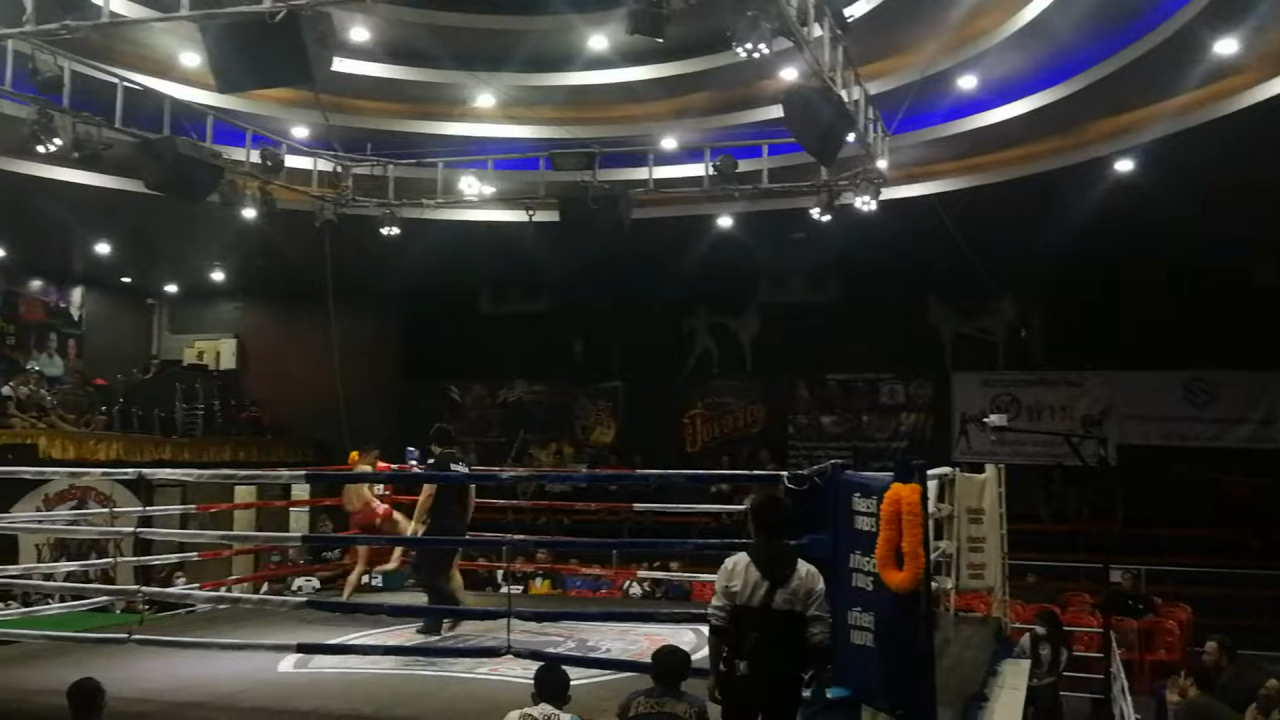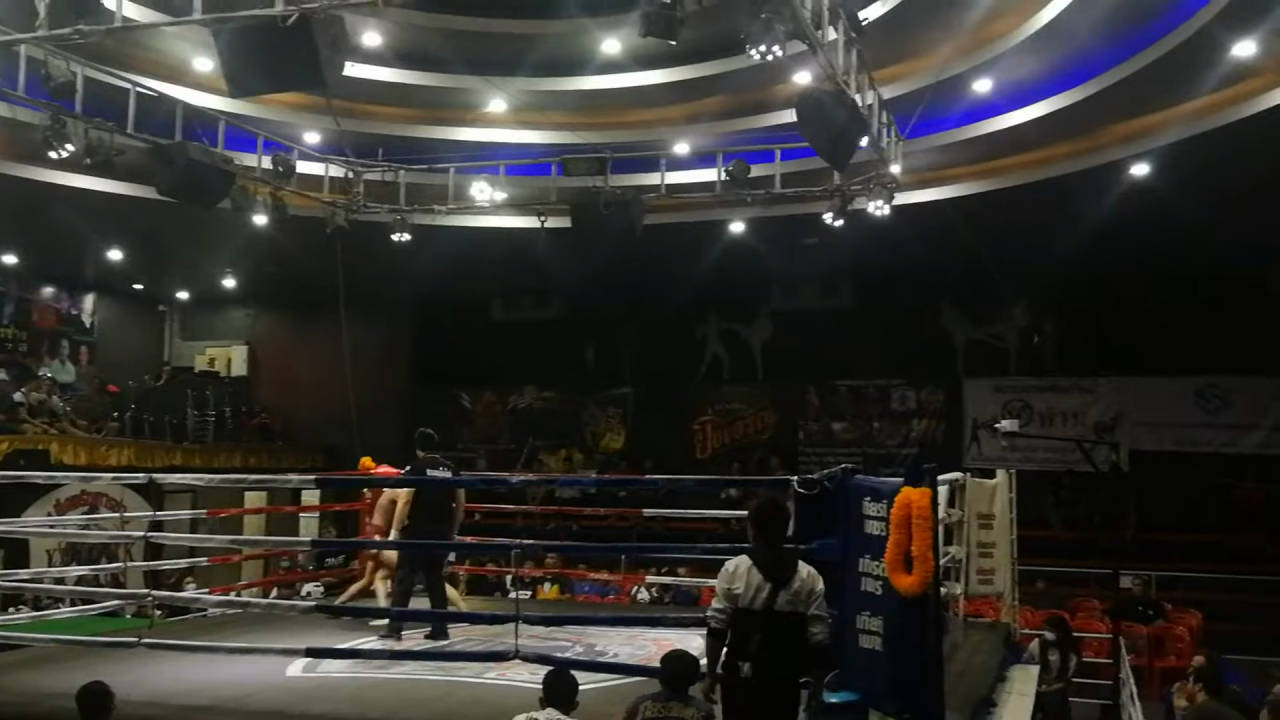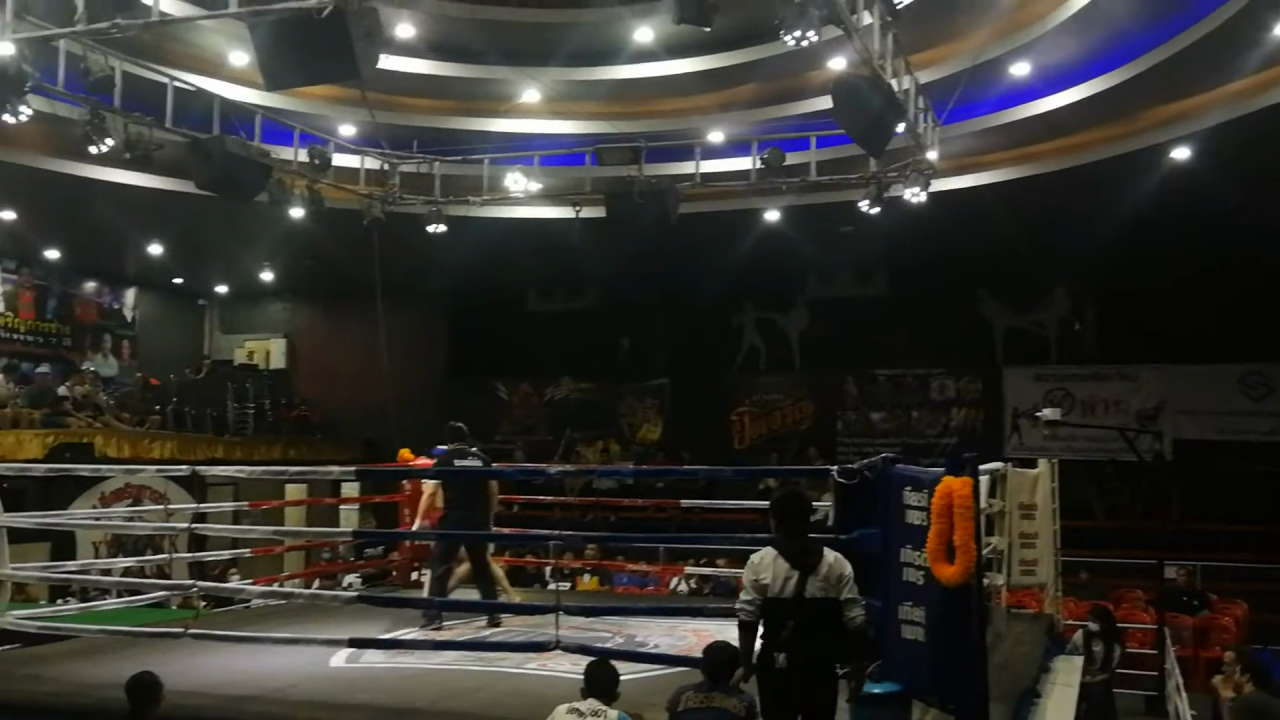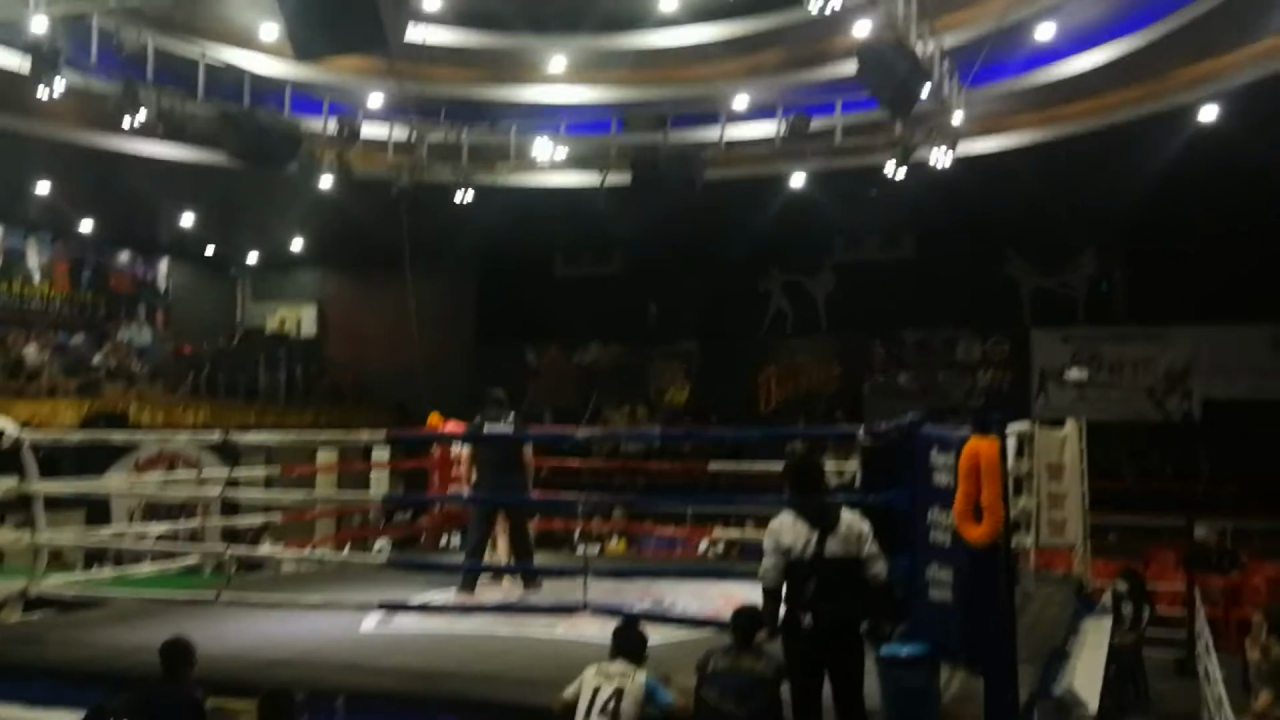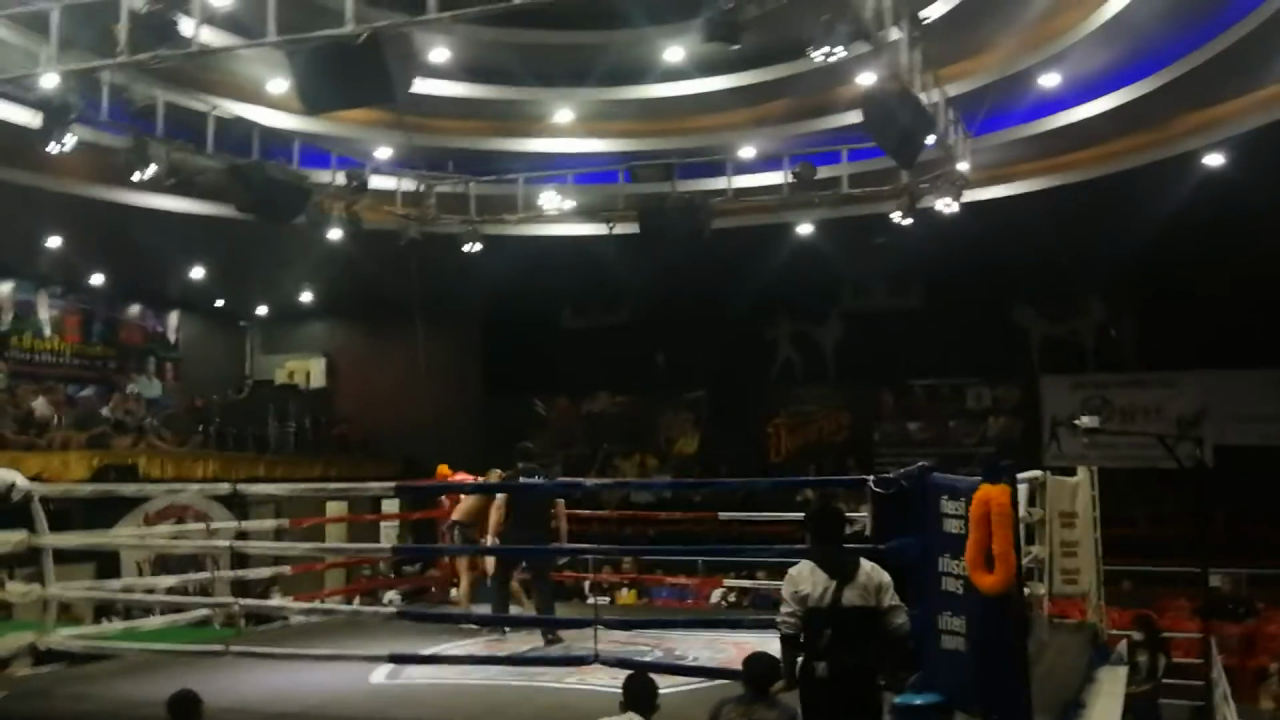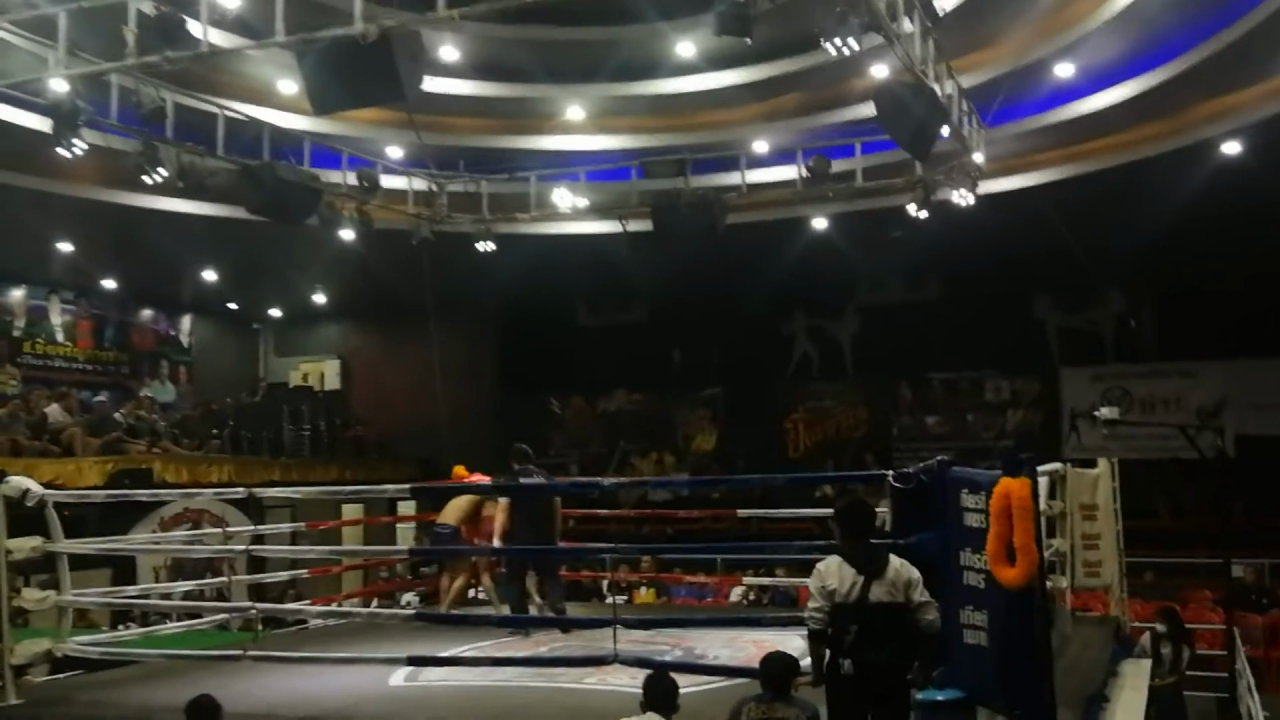
dt=0.4s
person 1, frame 1
left shoulder: (733, 567)
right shoulder: (808, 575)
left elbow: (718, 627)
right elbow: (818, 637)
left wrist: (715, 673)
left hip: (740, 674)
right hip: (785, 677)
person 1, frame 2
left shoulder: (734, 570)
right shoulder: (808, 577)
left elbow: (717, 629)
right elbow: (819, 638)
left wrist: (711, 674)
left hip: (741, 676)
right hip: (785, 679)
person 1, frame 3
left shoulder: (760, 562)
right shoulder: (836, 563)
left elbow: (748, 620)
right elbow: (855, 621)
left wrist: (746, 664)
right wrist: (857, 665)
left hip: (777, 665)
right hip: (821, 667)
person 1, frame 4
left shoulder: (781, 526)
right shoulder: (855, 523)
left elbow: (771, 584)
right elbow: (877, 576)
left wrist: (771, 624)
right wrist: (876, 618)
left hip: (803, 626)
right hip: (846, 625)
person 1, frame 5
left shoulder: (798, 575)
right shoulder: (874, 573)
left elbow: (790, 633)
right elbow: (898, 627)
left wrist: (789, 675)
left hip: (820, 675)
right hip: (863, 674)
person 1, frame 6
left shoulder: (826, 571)
right shoulder: (903, 569)
left elbow: (817, 629)
right elbow: (929, 622)
left wrist: (818, 671)
right wrist: (918, 663)
left hip: (847, 672)
right hip: (892, 671)
person 2, frame 1
left shoulder: (437, 462)
right shoulder: (463, 465)
left elbow: (428, 494)
right elbow: (471, 500)
left wrist: (416, 522)
right wrist: (464, 526)
left hip: (440, 525)
right hip: (457, 526)
left knee: (424, 570)
right knee: (440, 573)
left ankle: (454, 607)
right ankle: (433, 624)
person 2, frame 2
left shoulder: (416, 468)
right shoulder: (450, 469)
left elbow: (405, 501)
right elbow: (460, 503)
left wrist: (395, 530)
right wrist: (453, 528)
left hip: (418, 532)
right hip: (442, 533)
left knee: (403, 579)
right knee: (436, 580)
left ankle: (394, 628)
right ankle: (440, 629)
person 2, frame 3
left shoulder: (444, 460)
right shoulder: (483, 459)
right elbow: (493, 493)
right wrist: (489, 517)
left hip: (453, 521)
right hip: (478, 521)
left knee: (440, 567)
right knee: (482, 567)
left ankle: (434, 616)
right ankle: (493, 614)
person 2, frame 4
left shoulder: (477, 426)
right shoulder: (517, 425)
left elbow: (467, 458)
right elbow: (528, 459)
right wrist: (528, 484)
left hip: (486, 487)
right hip: (515, 487)
left knee: (477, 535)
right knee: (520, 533)
left ankle: (468, 583)
right ankle: (530, 578)
person 2, frame 5
left shoulder: (510, 477)
right shoulder: (549, 480)
left elbow: (498, 507)
right elbow: (561, 514)
left wrist: (491, 535)
right wrist: (563, 542)
left hip: (511, 537)
right hip: (540, 539)
left knee: (501, 579)
right knee: (542, 584)
right ankle: (549, 632)
person 2, frame 6
left shoulder: (508, 481)
right shoulder: (547, 478)
left elbow: (503, 510)
right elbow: (557, 510)
left wrist: (497, 538)
right wrist: (556, 537)
left hip: (518, 538)
right hip: (544, 537)
left knee: (516, 580)
right knee: (550, 576)
right ankle: (558, 607)
